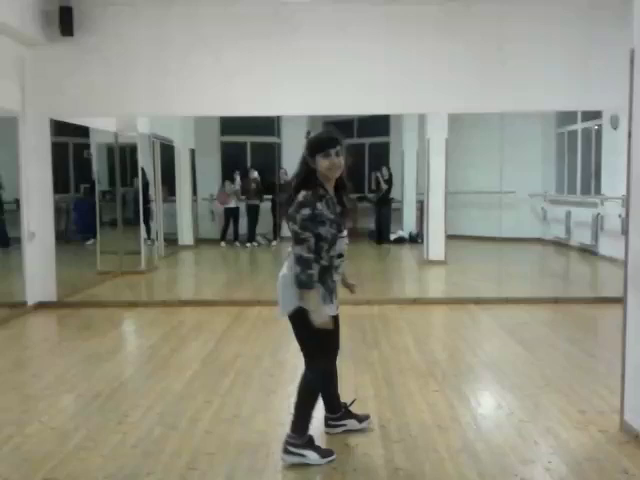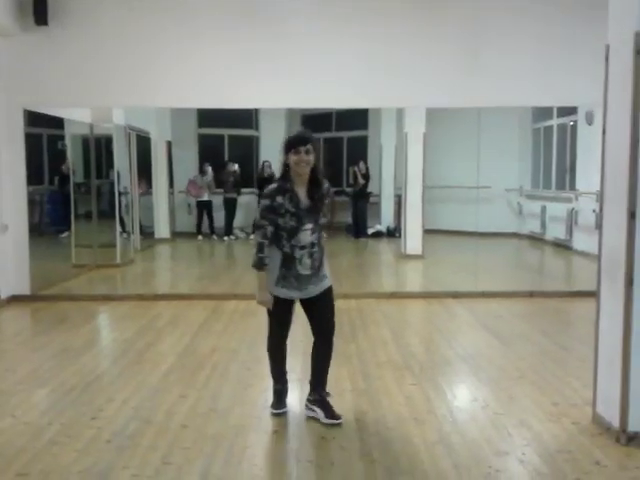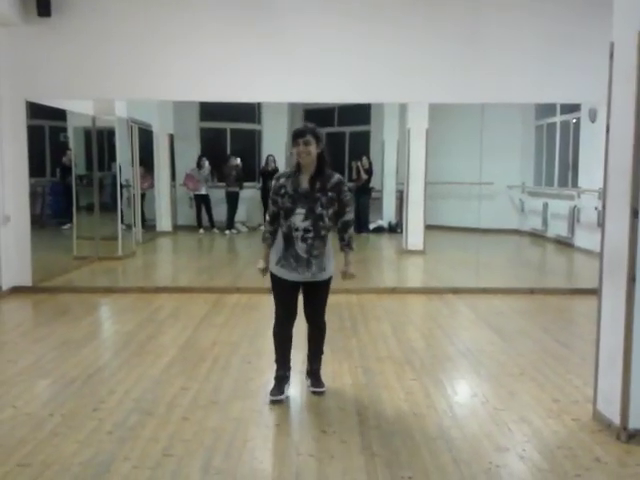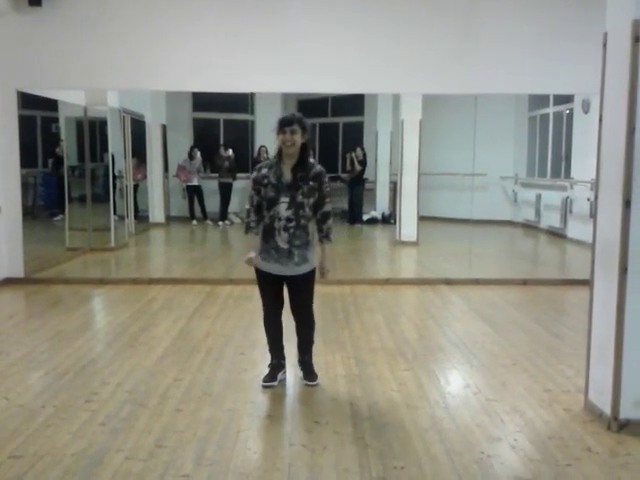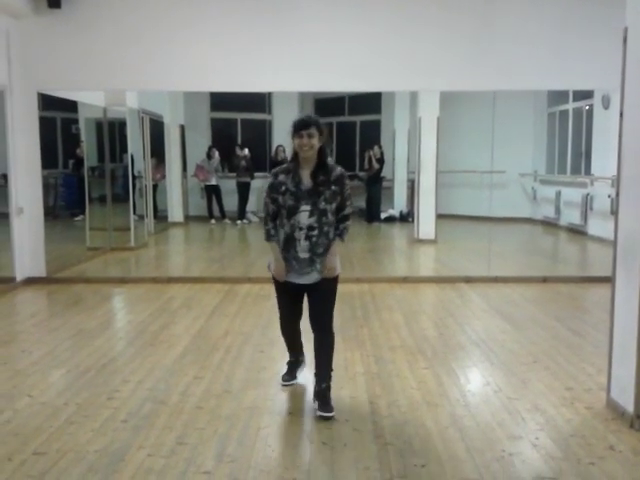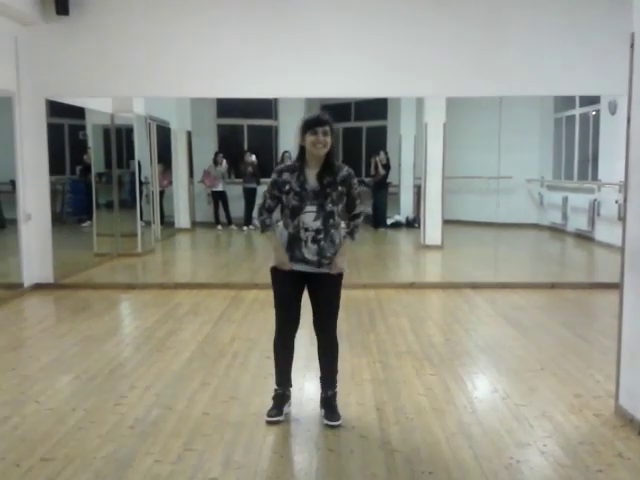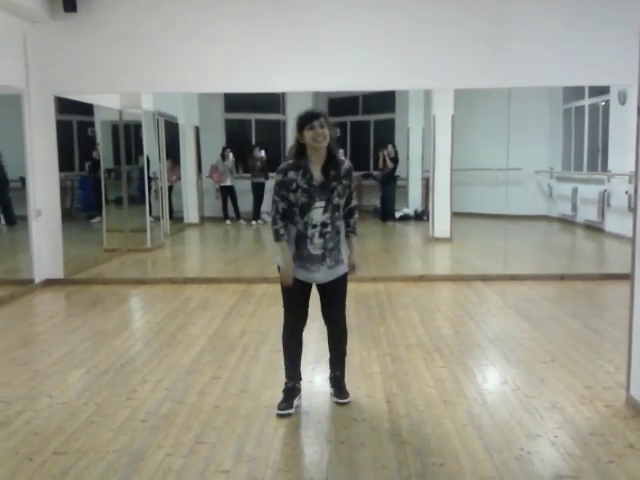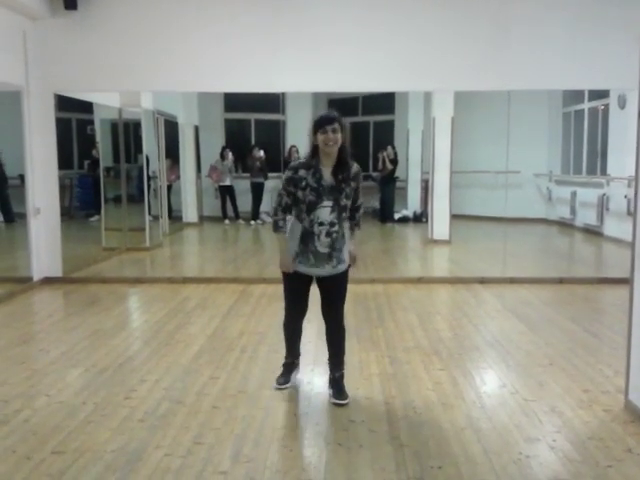
dt=0.5s
person 1, frame 1
left shoulder: (337, 194)
right shoulder: (308, 202)
right elbow: (305, 257)
left wrist: (341, 275)
right wrist: (314, 307)
left hip: (325, 289)
right hip: (304, 293)
left knee: (328, 355)
right knee: (318, 362)
left ankle: (336, 414)
right ankle: (296, 441)
person 1, frame 2
left shoulder: (322, 188)
right shoulder: (273, 195)
right elbow: (263, 242)
right wrist: (262, 287)
left hip: (316, 276)
right hip: (281, 278)
left knee: (326, 334)
right knee: (278, 337)
left ankle: (317, 398)
right ankle: (279, 392)
person 1, frame 3
left shoulder: (335, 183)
right shoulder: (282, 181)
left elbow: (345, 223)
right elbow: (272, 220)
left wrist: (347, 261)
right wrist: (264, 257)
left hip: (319, 266)
right hip: (283, 264)
left knee: (316, 320)
right knee: (283, 320)
left ankle: (314, 371)
right ankle: (281, 377)
person 1, frame 4
left shoulder: (316, 173)
right shoulder: (263, 171)
left elbow: (324, 215)
right elbow: (254, 212)
left wrist: (324, 256)
right wrist: (253, 248)
left hip: (301, 258)
right hip: (267, 257)
left knee: (303, 313)
right knee: (271, 313)
left ankle: (306, 362)
right ankle: (277, 364)
person 1, frame 5
left shoulder: (336, 176)
right shoulder: (279, 176)
left elbow: (344, 218)
right elbow: (269, 218)
left wrist: (332, 254)
right wrist: (276, 257)
left hip: (322, 265)
right hip: (287, 263)
left knee: (322, 327)
right knee: (289, 321)
left ankle: (323, 391)
right ankle: (297, 358)
person 1, frame 6
left shoulder: (343, 175)
right shoulder: (284, 174)
left elbow: (355, 215)
right elbow: (264, 212)
left wrist: (341, 252)
right wrist: (277, 248)
left hip: (327, 267)
right hip: (288, 265)
left knee: (326, 332)
right knee: (285, 330)
left ankle: (329, 398)
right ankle: (282, 395)
person 1, frame 7
left shoulder: (344, 169)
right shoulder: (287, 172)
left elbow: (350, 213)
right elbow: (278, 218)
left wrist: (351, 251)
right wrist: (286, 260)
left hip: (334, 261)
right hip: (296, 262)
left knee: (336, 322)
right knee: (293, 324)
left ankle: (337, 379)
right ankle: (292, 388)
person 1, frame 8
left shoulder: (352, 171)
right shoulder: (297, 170)
right elbow: (280, 210)
left wrist: (351, 242)
right wrist: (283, 251)
left hip: (335, 260)
right hip: (299, 256)
left knee: (334, 319)
right knee: (294, 315)
left ankle: (336, 379)
right ankle: (291, 363)
